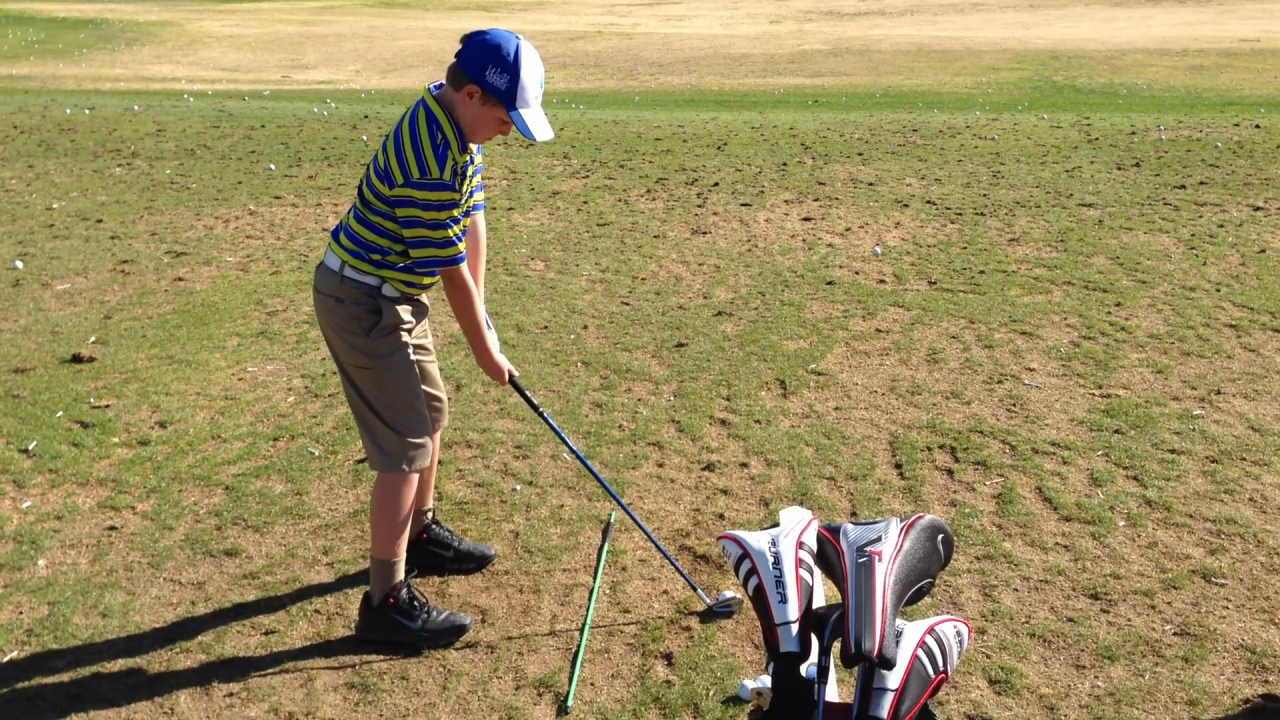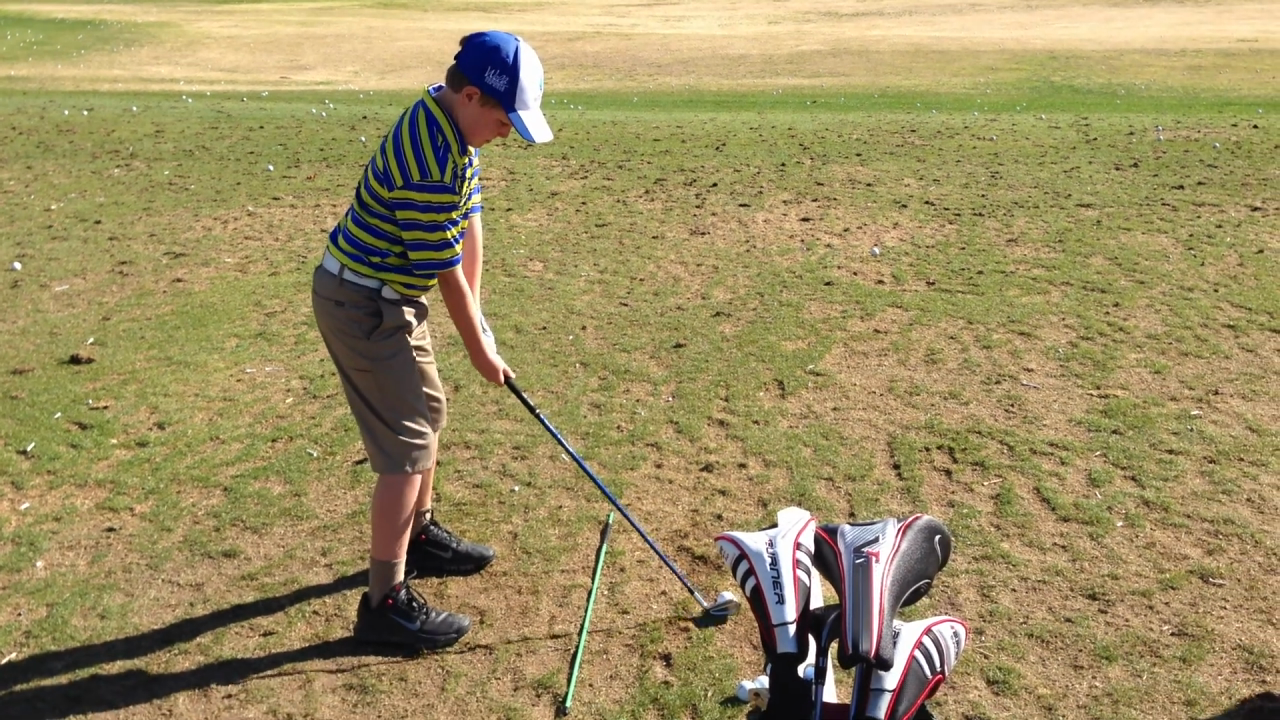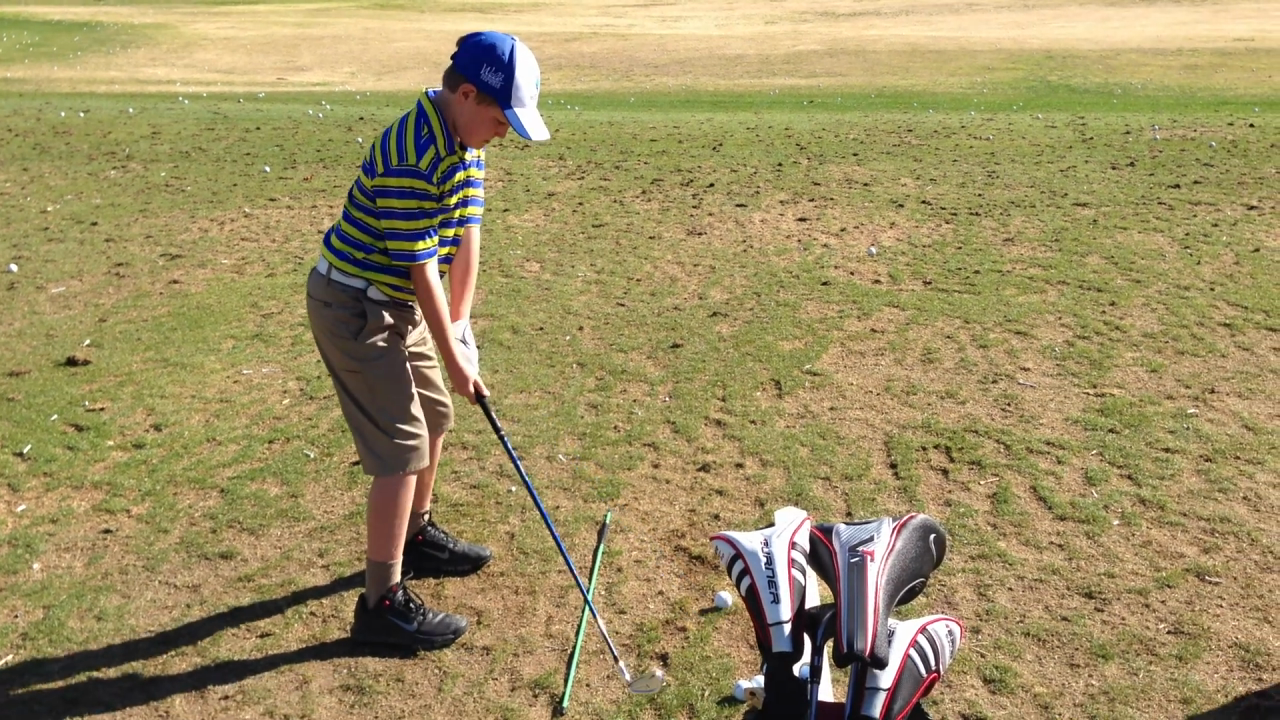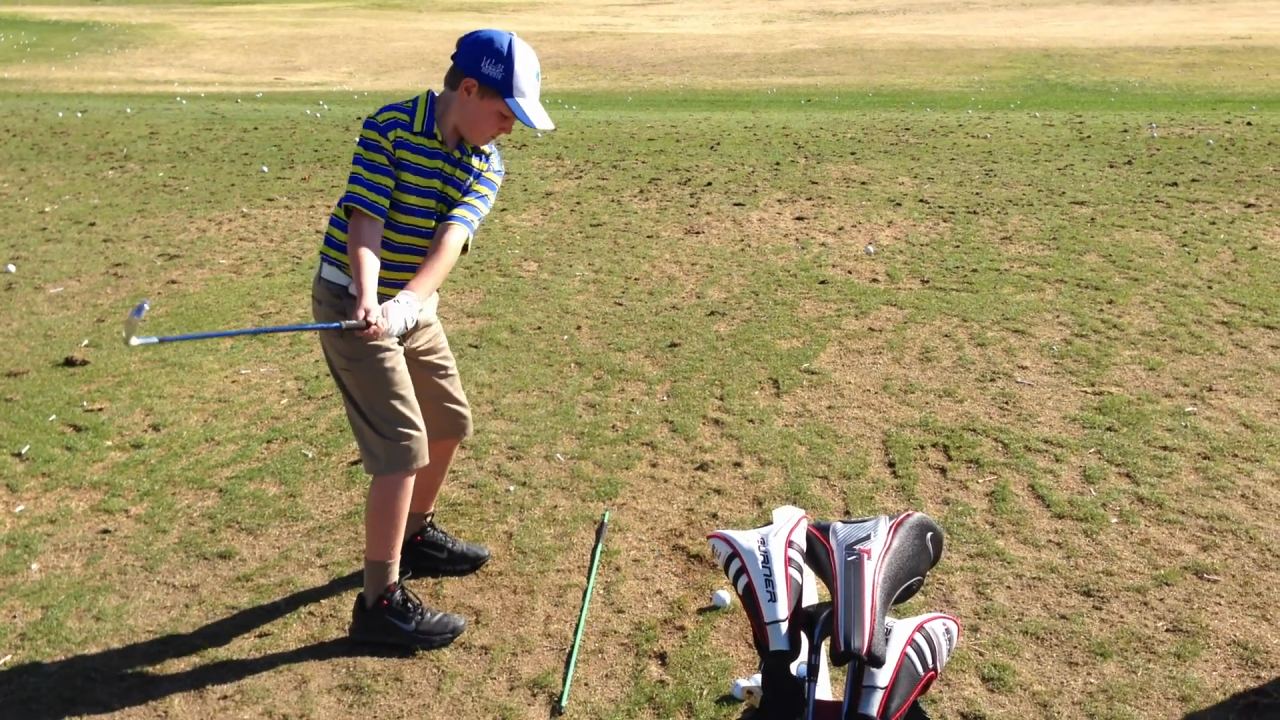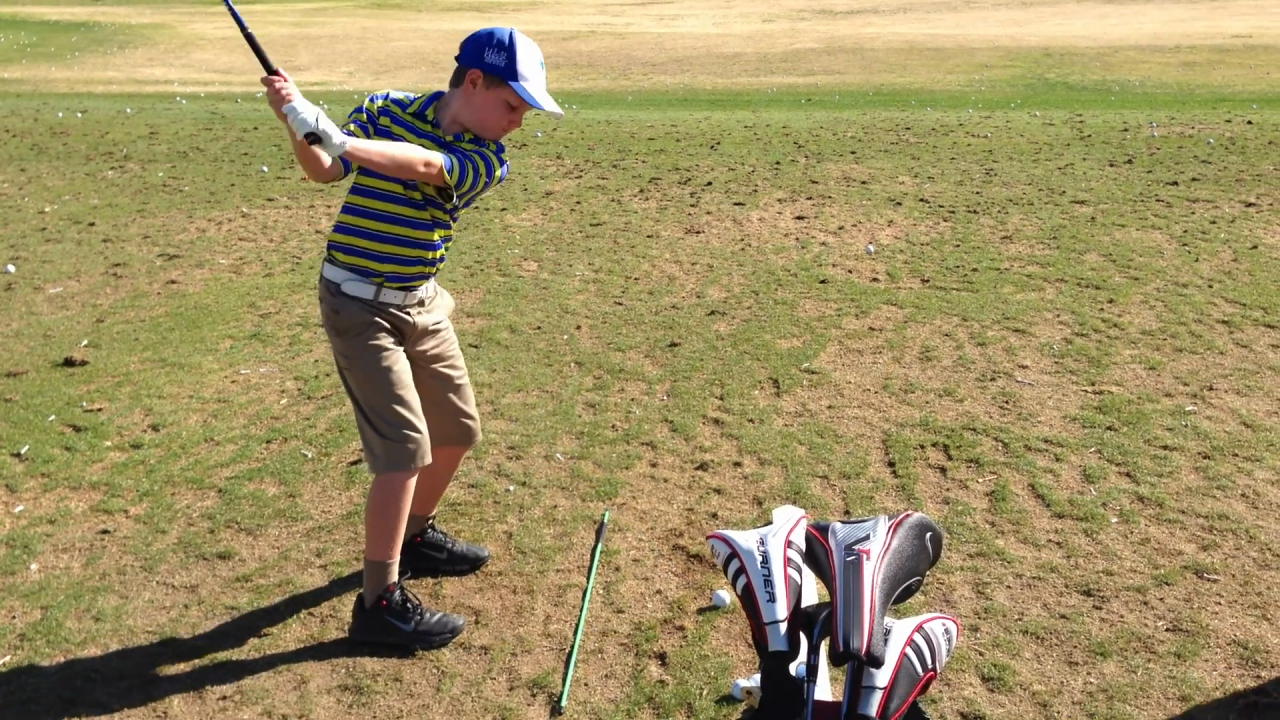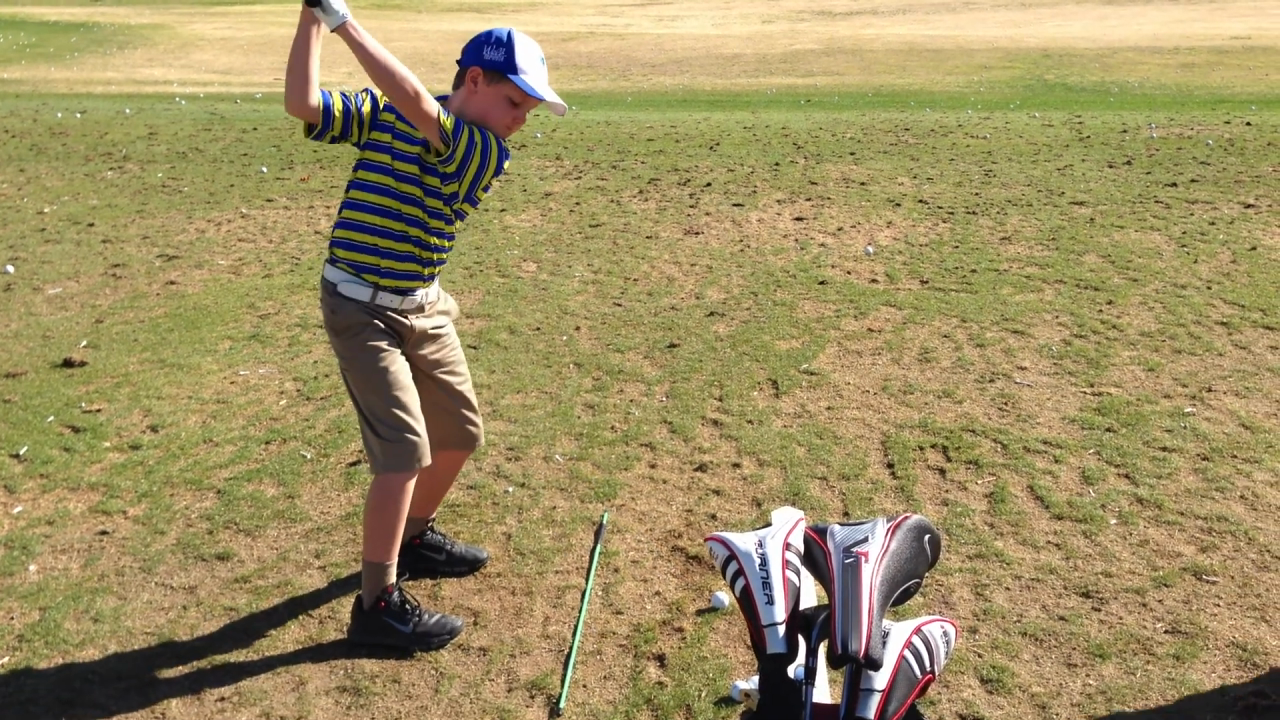
dt=0.2s
person 1, frame 1
left shoulder: (453, 122)
right shoulder: (431, 160)
left elbow: (473, 221)
right elbow: (452, 269)
left wrist: (481, 315)
right wrist: (484, 350)
left hip: (394, 293)
right hip: (362, 302)
left knee: (429, 413)
right knee: (405, 445)
left ankle: (420, 533)
right ankle: (387, 601)
person 1, frame 2
left shoulder: (450, 123)
right shoulder: (430, 161)
left elbow: (469, 225)
right elbow: (446, 271)
left wrist: (477, 317)
right wrist: (479, 349)
left hip: (390, 295)
right hip: (362, 303)
left knee: (427, 413)
right knee: (407, 445)
left ankle: (418, 535)
right ankle: (385, 603)
person 1, frame 3
left shoulder: (463, 140)
right shoulder: (415, 156)
left elbow: (465, 238)
right elbow: (418, 268)
left wrist: (461, 327)
right wrist: (451, 353)
left hip: (390, 301)
right hip: (353, 306)
left knee: (432, 416)
right knee: (400, 447)
left ankle: (415, 535)
right ankle: (382, 603)
person 1, frame 4
left shoulder: (485, 163)
right shoulder: (390, 129)
left elbow: (451, 238)
right elbow: (364, 223)
left wrist: (408, 303)
right wrist: (368, 299)
left hip: (409, 303)
right hip: (352, 304)
left knee: (449, 423)
right knee: (403, 447)
left ankle: (415, 536)
right ankle: (381, 602)
person 1, frame 5
left shoulder: (487, 161)
right shoulder: (387, 109)
left elbow: (422, 164)
right elbow: (321, 166)
left wrist: (338, 136)
right wrist: (301, 118)
left hip: (423, 305)
right hip: (360, 306)
left knee: (457, 430)
right knee: (405, 448)
left ankle: (414, 537)
right ankle: (379, 602)
person 1, frame 6
left shoulder: (487, 154)
right shoulder: (382, 108)
left elbow: (417, 108)
right elbow: (304, 106)
left hip: (424, 307)
right hip: (360, 308)
left knee: (459, 434)
right knee: (404, 451)
left ankle: (414, 538)
right ankle: (377, 603)
